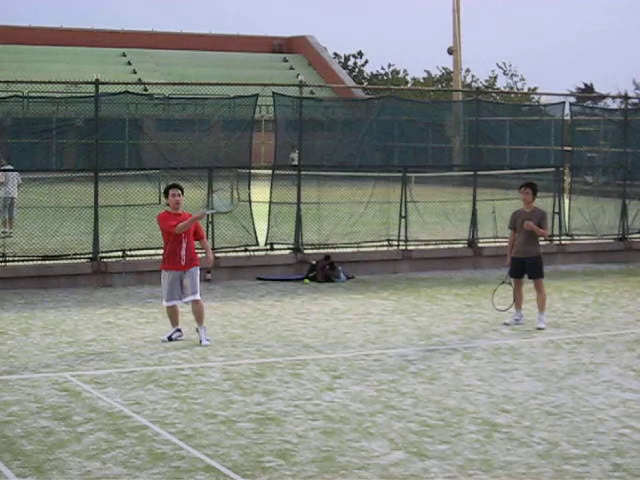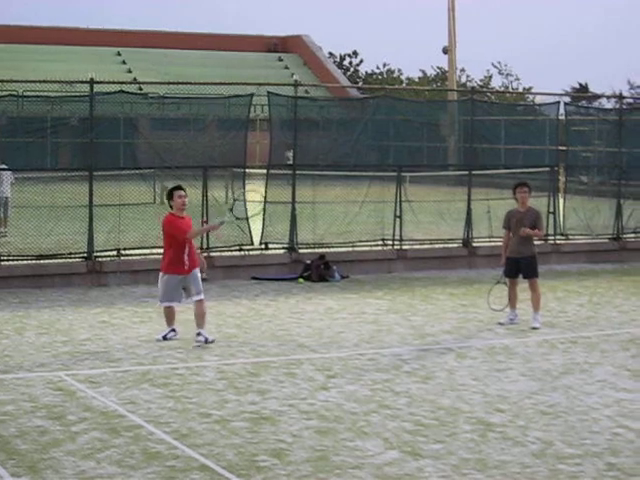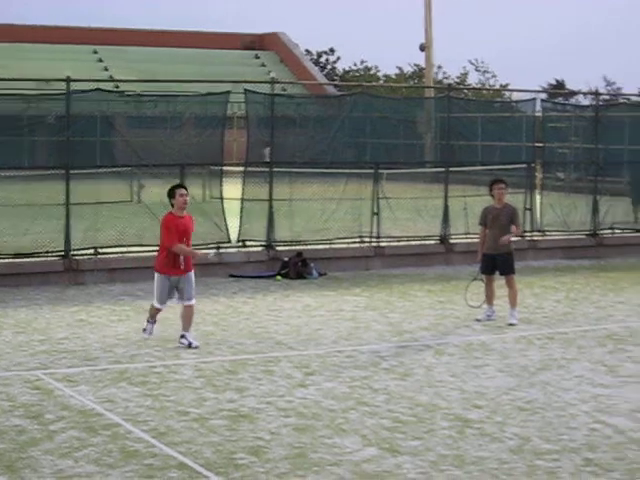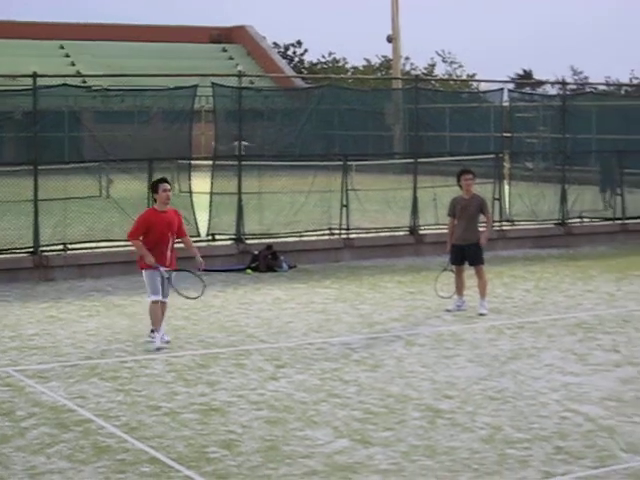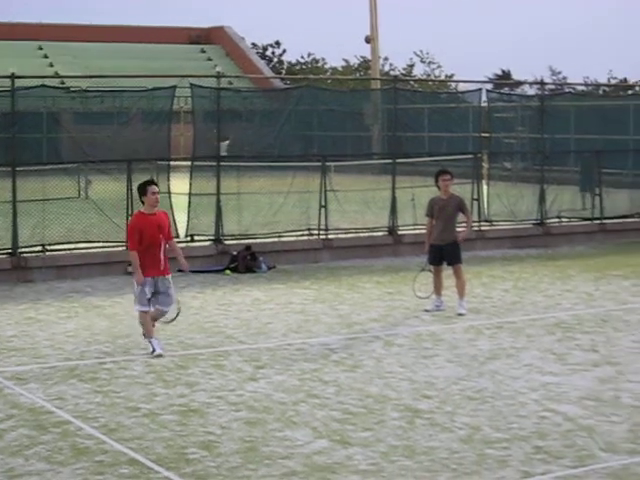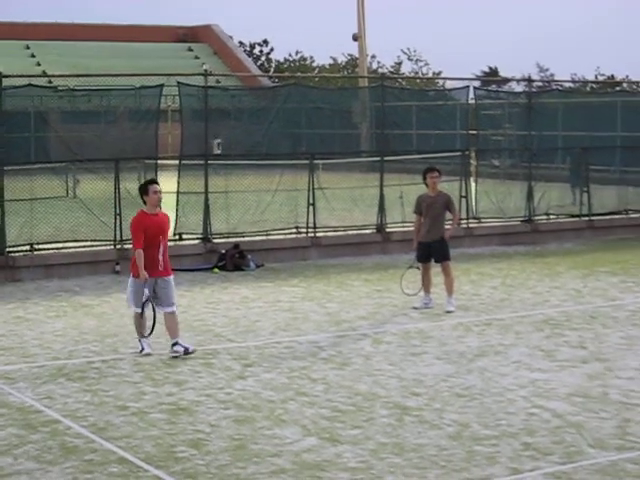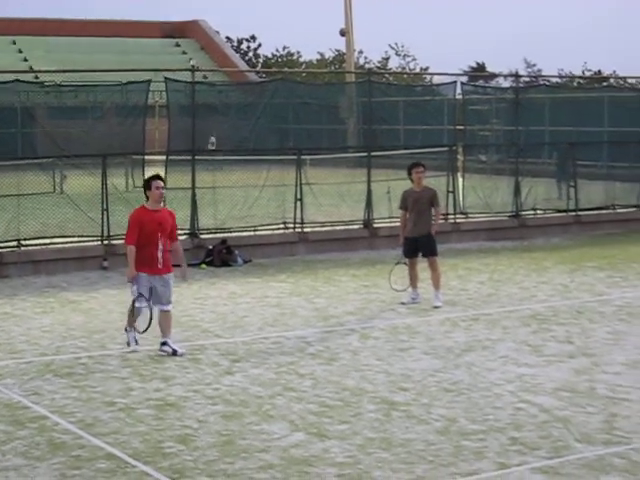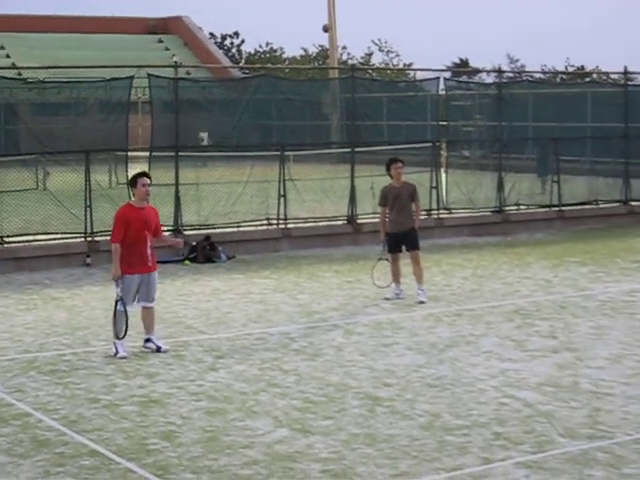
dt=0.3s
person 1, frame 1
left shoulder: (190, 217)
right shoulder: (163, 217)
left elbow: (201, 237)
right elbow: (177, 229)
left wrist: (209, 252)
right wrist: (195, 219)
left hip: (190, 265)
right hip: (171, 267)
left knee: (195, 298)
right knee: (170, 302)
left ankle: (202, 329)
right ankle: (176, 330)
person 1, frame 2
left shoulder: (188, 219)
right shoulder: (169, 221)
right elbow: (189, 234)
left wrist: (199, 256)
right wrist: (209, 228)
left hip: (191, 268)
right hip: (171, 270)
left knee: (199, 299)
right knee: (167, 302)
left ankle: (201, 333)
right ankle: (171, 329)
person 1, frame 3
left shoulder: (189, 219)
right shoulder: (167, 221)
right elbow: (174, 246)
right wrist: (194, 253)
left hip: (186, 269)
right hip: (166, 270)
left knee: (189, 303)
right knee: (160, 303)
left ankle: (185, 335)
right ankle: (151, 320)
person 1, frame 4
left shoulder: (176, 214)
right shoulder: (147, 216)
left elbow: (183, 237)
right elbow: (132, 238)
left wrist: (197, 255)
right wrist: (146, 255)
left hip: (168, 264)
right hip: (151, 265)
left knee: (163, 299)
right knee: (155, 298)
left ankle: (156, 330)
right ankle: (158, 334)
person 1, frame 5
left shoulder: (164, 216)
right shoulder: (136, 221)
left elbow: (171, 241)
right elbow: (132, 249)
left wrist: (182, 259)
right wrist: (138, 272)
left hip: (163, 271)
right hip: (144, 273)
left knee: (165, 307)
right knee: (145, 309)
left ankle: (148, 325)
right ankle: (153, 342)
person 1, frame 6
left shoulder: (165, 218)
right shoulder: (138, 220)
right elbow: (138, 248)
right wrist: (142, 271)
left hip: (164, 273)
right hip: (144, 273)
left knee: (170, 309)
right knee: (141, 309)
left ankle: (176, 344)
right ankle: (143, 341)
person 1, frame 7
left shoulder: (170, 215)
right shoulder: (137, 215)
left elbow: (174, 241)
right elbow: (130, 244)
left wrist: (183, 264)
right wrist: (131, 268)
left hip: (164, 270)
right hip: (142, 270)
left knee: (165, 307)
right knee: (138, 305)
left ankle: (166, 342)
right ankle: (130, 329)
person 1, frame 8
left shoulder: (153, 212)
right shoulder: (123, 213)
left elbow: (157, 235)
right elbow: (116, 242)
left wrist: (174, 241)
right wrist: (116, 266)
left hip: (149, 267)
right hip: (128, 270)
left knee: (148, 304)
right knee: (122, 306)
left ankle: (149, 339)
right ankle: (118, 343)
person 2, frame 1
left shoulder: (540, 213)
right shoulder: (516, 214)
left elbow: (546, 234)
right elbow: (512, 236)
left wrist: (534, 228)
right wrist: (509, 255)
left hip: (534, 255)
right hip: (517, 255)
left knee: (539, 285)
right knee: (517, 284)
left ankle: (541, 317)
right ankle: (518, 315)
person 2, frame 2
left shoulder: (535, 213)
right shoulder: (510, 214)
left elbow: (541, 233)
right elbow: (506, 235)
left wrist: (530, 232)
right wrist: (503, 255)
left hip: (528, 255)
right hip: (512, 255)
left knee: (533, 285)
right knee: (512, 284)
left ankle: (536, 317)
right ankle: (512, 315)
person 2, frame 3
left shoulder: (511, 210)
right shoulder: (487, 210)
left elbow: (519, 230)
right elbow: (483, 232)
left wrist: (509, 237)
right wrist: (480, 251)
left hip: (505, 251)
right hip: (488, 251)
left knee: (510, 281)
right knee: (488, 280)
left ankle: (513, 313)
right ankle: (490, 311)
person 2, frame 4
left shoulder: (479, 200)
right shoulder: (455, 201)
left elbow: (489, 219)
right elbow: (451, 223)
left wrist: (486, 234)
right wrist: (449, 242)
left hip: (474, 242)
right hip: (457, 242)
left knee: (480, 271)
right knee: (458, 271)
left ankle: (483, 303)
right ankle: (460, 301)
person 2, frame 5
left shoulder: (457, 200)
right shoulder: (433, 202)
left elbow: (469, 217)
right elbow: (430, 223)
left wrist: (465, 232)
right wrist: (427, 242)
left hip: (451, 242)
right hip: (435, 242)
left knee: (457, 271)
right knee: (436, 271)
left ankle: (462, 303)
right ankle: (438, 301)
person 2, frame 6
left shoulder: (445, 197)
right shoulder: (421, 199)
left elbow: (455, 215)
right elbow: (418, 220)
left wrist: (450, 230)
right wrist: (415, 240)
left hip: (439, 239)
right hip: (423, 239)
left knee: (446, 268)
right knee: (425, 269)
left ankle: (450, 300)
right ankle: (427, 299)
person 2, frame 7
left shoulder: (431, 192)
right shoulder: (406, 194)
left elbow: (437, 211)
right elbow: (403, 216)
left wrist: (434, 226)
right wrist: (401, 235)
left hip: (426, 234)
right hip: (410, 235)
left knee: (433, 264)
right knee: (412, 264)
left ankle: (437, 295)
right ankle: (414, 294)
person 2, frame 8
left shoulder: (411, 187)
right shoulder: (385, 190)
left elbow: (417, 206)
right elbow: (383, 212)
left wrist: (417, 221)
right wrist: (382, 231)
left hip: (409, 229)
right hip: (392, 231)
left knee: (415, 258)
right knee: (394, 259)
left ankle: (421, 290)
right ankle: (398, 290)
